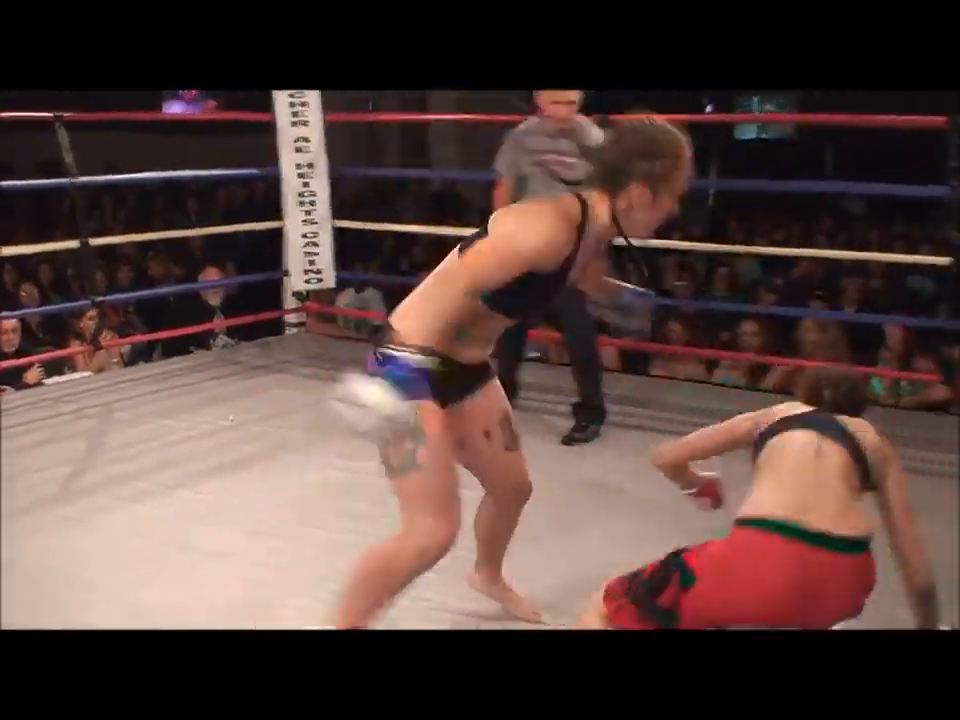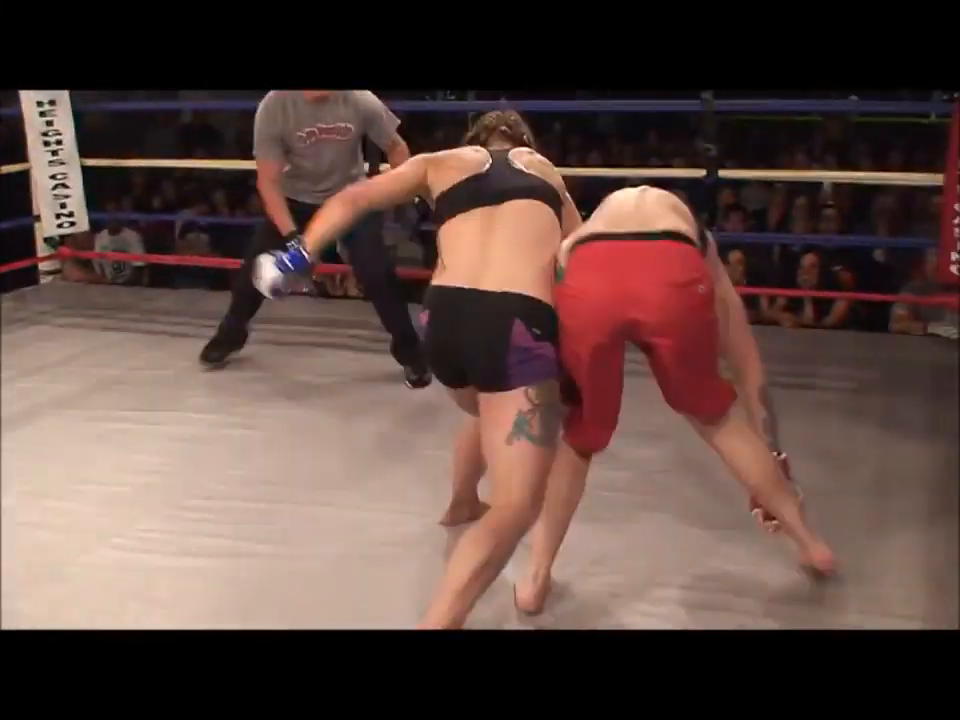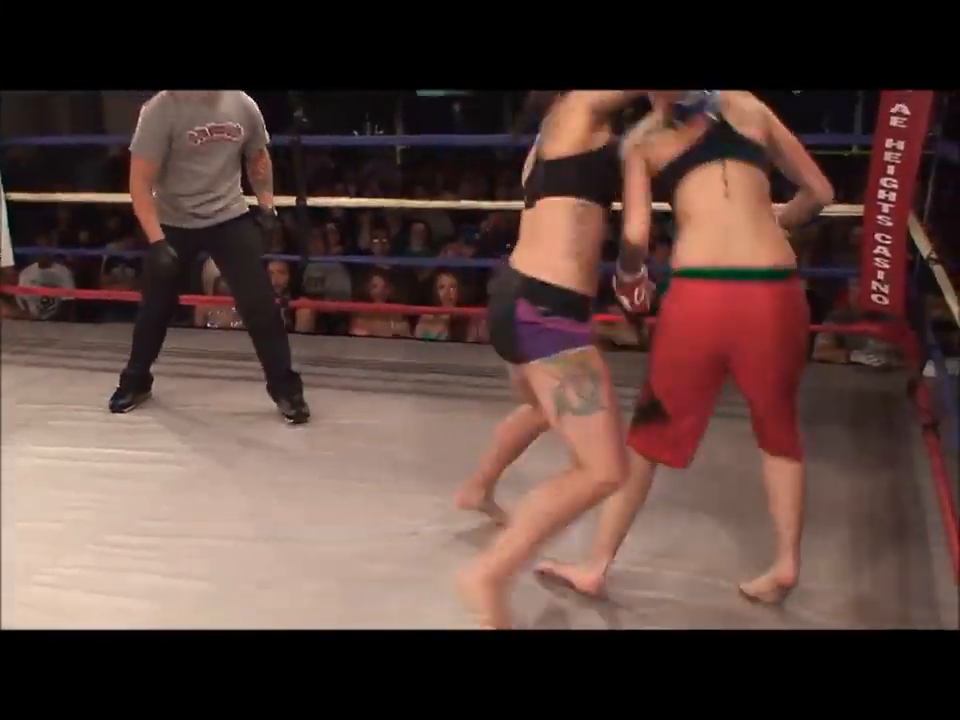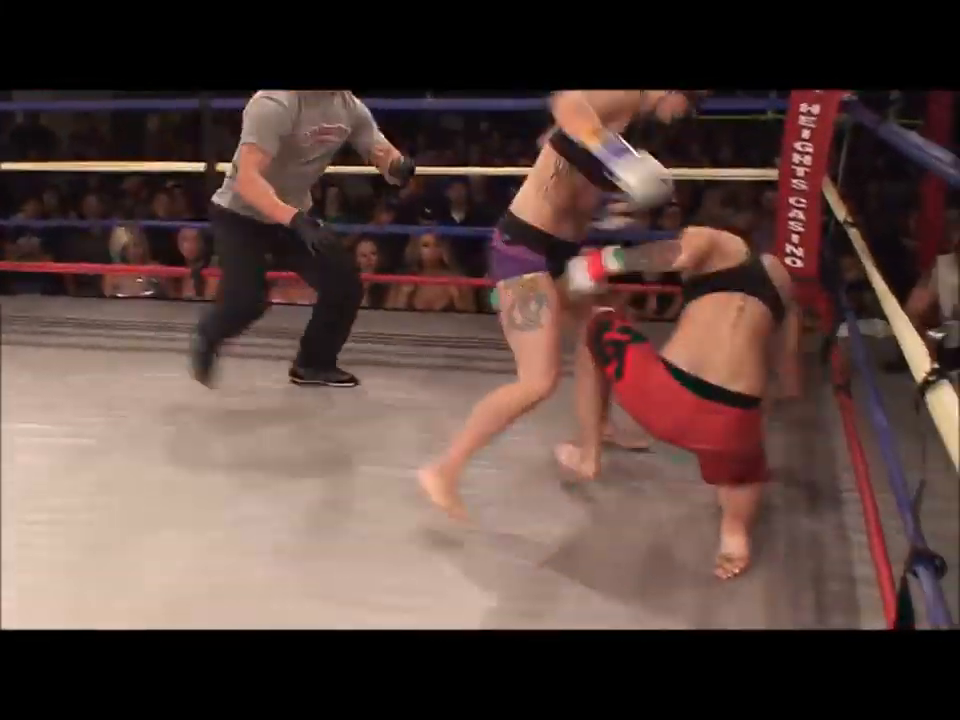
dt=0.7s
person 1, frame 1
left shoulder: (596, 225)
right shoulder: (553, 224)
right elbow: (463, 280)
left wrist: (615, 293)
right wrist: (405, 367)
left hip: (464, 364)
right hip: (409, 360)
left knee: (513, 487)
right knee: (433, 534)
left ankle: (489, 577)
right ankle: (341, 629)
person 1, frame 2
left shoulder: (443, 163)
right shoulder: (542, 165)
left elbow: (353, 199)
left wrist: (298, 253)
left hip: (451, 324)
right hip: (519, 324)
left knee: (491, 416)
right knee: (516, 513)
right ankle: (435, 626)
person 1, frame 3
left shoulder: (542, 145)
right shoulder: (582, 110)
left wrist: (628, 262)
left hip: (512, 297)
right hip: (545, 312)
left knee: (533, 414)
right knee: (604, 470)
left ankle: (480, 495)
right ankle: (490, 572)
person 1, frame 4
left shoulder: (618, 110)
right shoulder: (620, 102)
right elbow: (570, 106)
right wrist: (617, 154)
left hip: (559, 247)
right hip: (523, 245)
right knee: (538, 381)
right ankle: (442, 471)
person 2, frame 1
left shoulder: (771, 418)
right shoulder: (873, 442)
left elbow: (667, 458)
right elbow: (917, 568)
left wrist: (697, 483)
right wrist: (929, 623)
left hip: (758, 564)
right hip: (840, 578)
left knee: (603, 612)
person 2, frame 2
left shoulder: (583, 235)
right shoulder: (698, 240)
right elbow: (751, 371)
right wrist: (773, 455)
left hip: (591, 278)
right hip: (673, 276)
left knee: (582, 433)
right knee: (713, 416)
left ankle: (536, 582)
right ankle: (808, 542)
person 2, frame 3
left shoulder: (644, 137)
right shoulder: (746, 107)
right elbow: (820, 191)
left hip: (702, 300)
right hip: (775, 294)
left knee: (649, 439)
right knee: (778, 438)
left ankle: (594, 567)
right ankle: (786, 562)
person 2, frame 4
left shoulder: (705, 238)
right shoulder: (779, 277)
left elbow: (678, 252)
right elbow: (790, 384)
left wrist: (608, 259)
left hip: (663, 394)
right hip: (732, 421)
left knee: (604, 325)
right knee: (741, 475)
left ankle: (587, 455)
right ankle: (735, 526)
person 3, frame 1
left shoulder: (593, 142)
right shoulder: (520, 138)
right elbow: (504, 191)
left knee: (579, 331)
right knee: (511, 320)
left ankle: (590, 410)
right ankle: (505, 386)
person 3, frame 2
left shoulder: (360, 101)
right shoulder: (273, 108)
left elbow: (395, 146)
right elbow: (268, 180)
right wrist: (292, 235)
right hip: (293, 199)
left knee: (379, 274)
left ankle: (408, 351)
right ankle: (230, 336)
person 3, frame 3
left shoulder: (244, 106)
right shoulder: (161, 111)
left elbow: (259, 157)
right elbow: (140, 185)
left wrist: (267, 209)
right wrist: (157, 242)
left hip: (232, 220)
right hip: (174, 225)
left knee: (261, 305)
right knee: (155, 308)
left ankle: (285, 389)
right ankle: (134, 383)
person 3, frame 4
left shoulder: (350, 108)
right shoulder: (274, 105)
left elbow: (385, 157)
right elbow: (249, 180)
left wrist: (399, 165)
right wrist: (295, 219)
left hip: (297, 217)
right hip: (239, 214)
left knee: (346, 286)
right knee: (244, 302)
left ankle: (312, 364)
right ankle: (210, 335)
